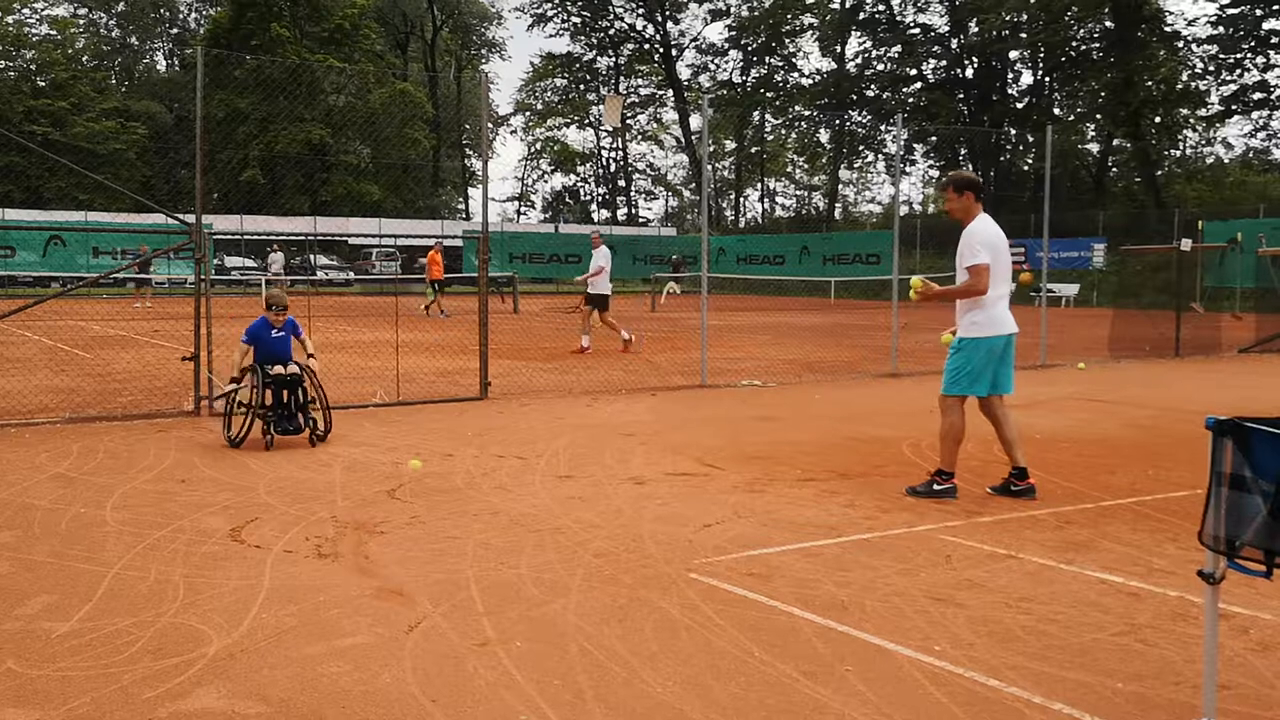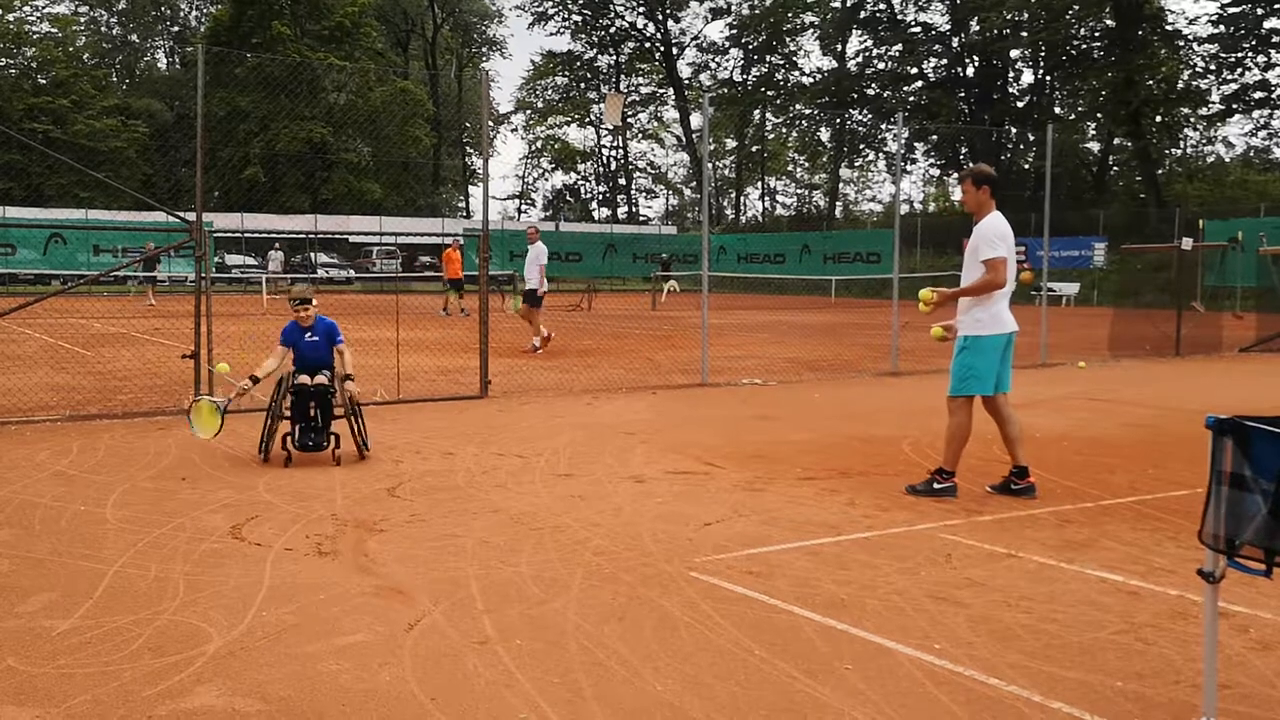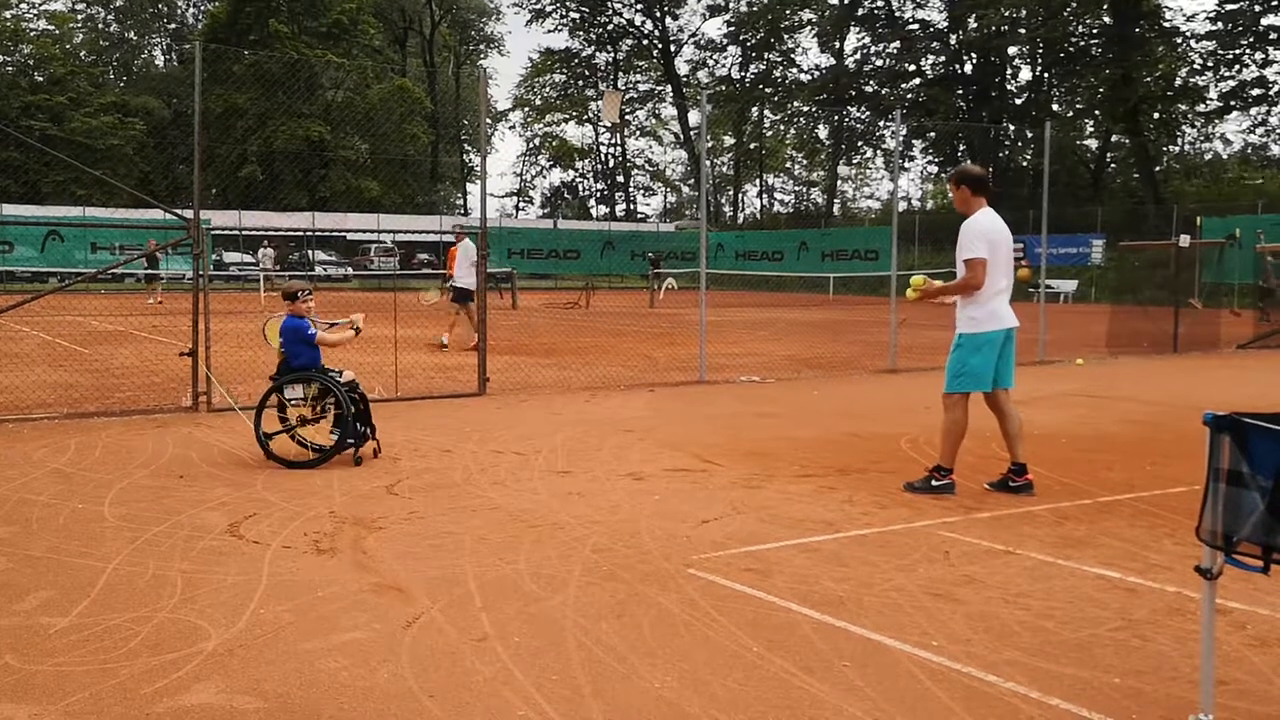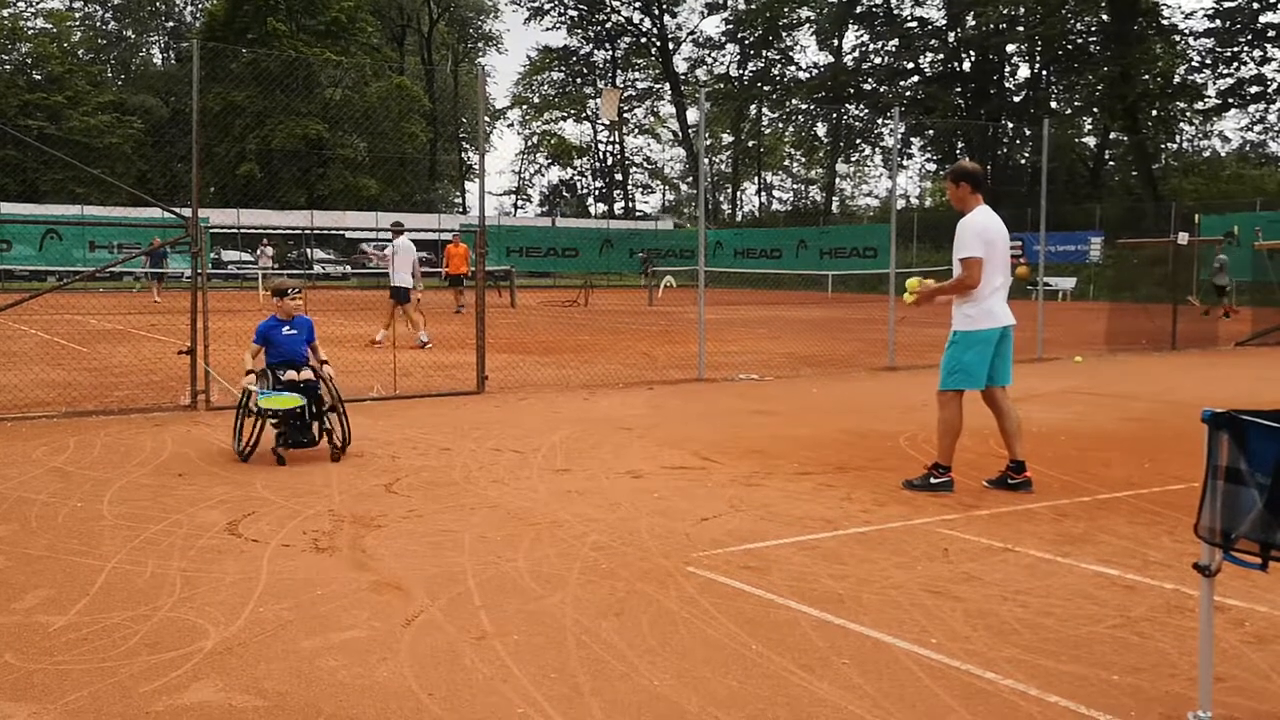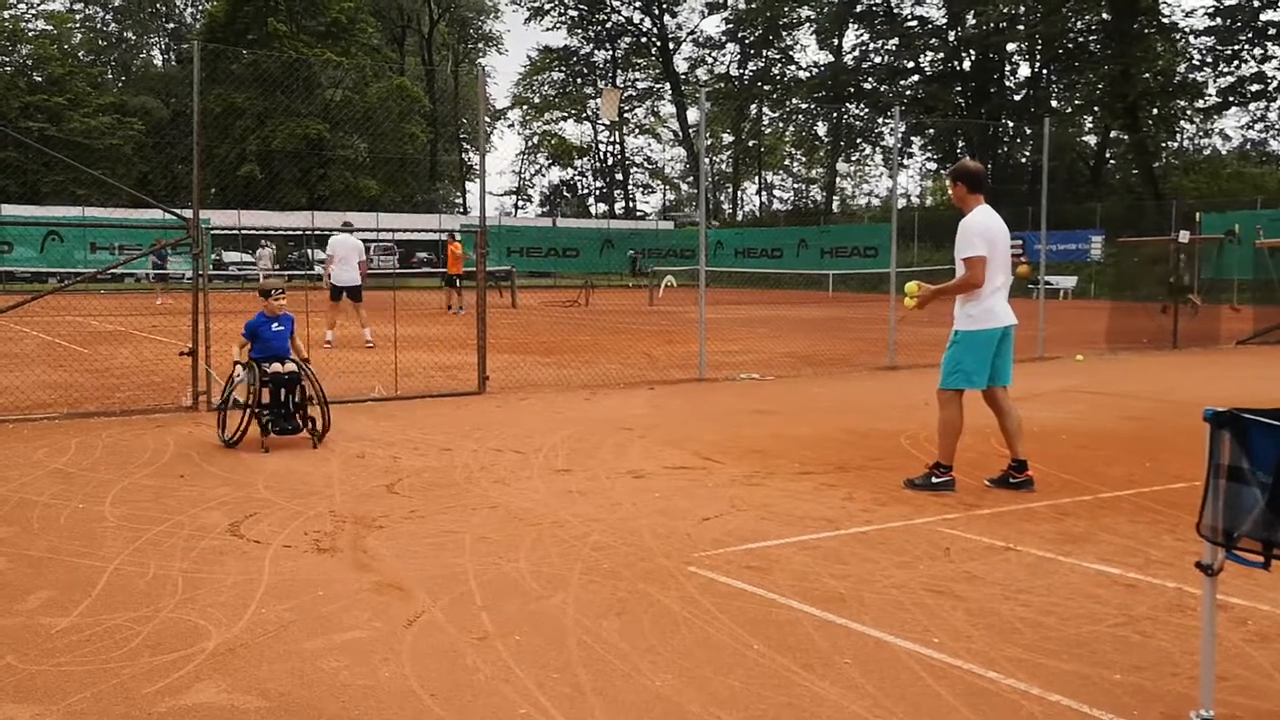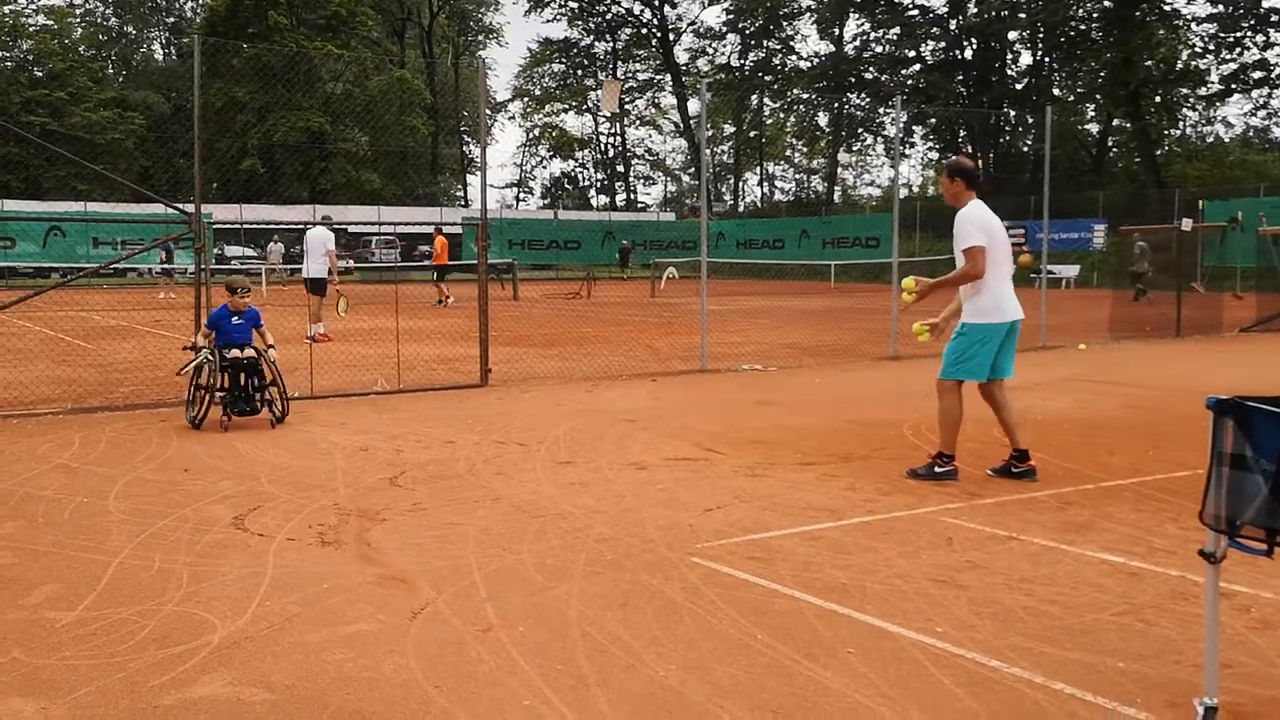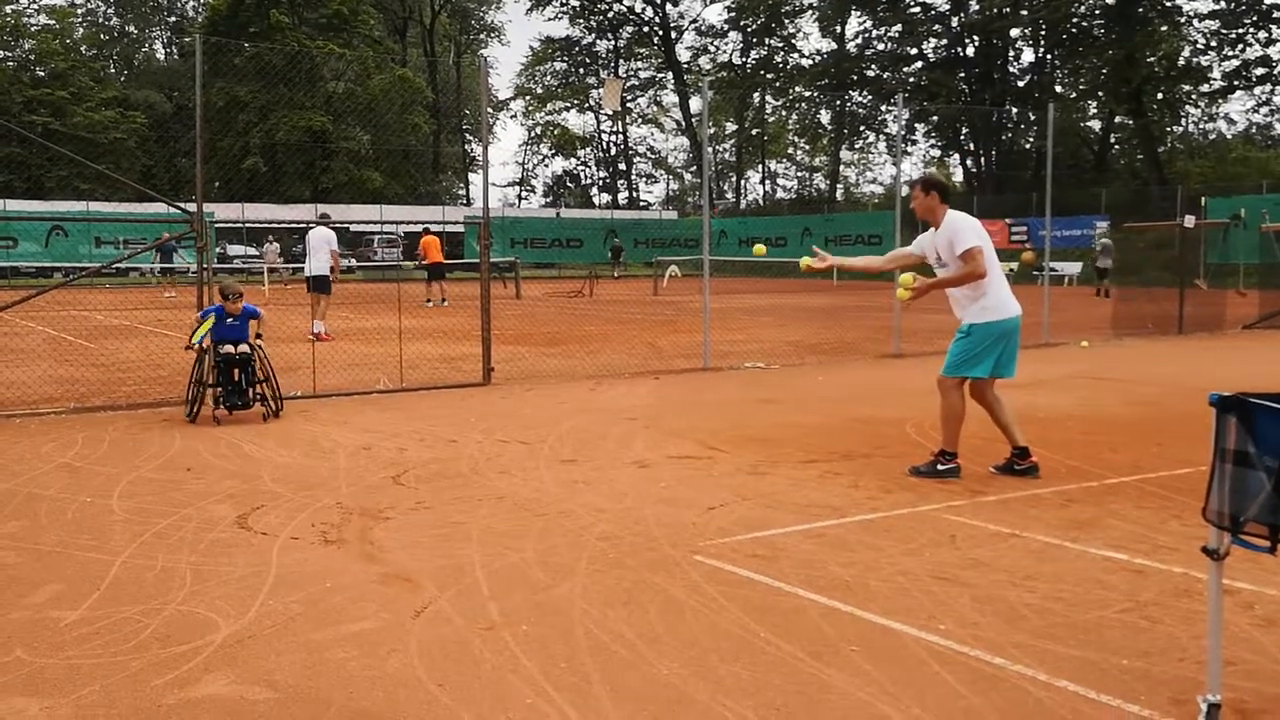
dt=0.7s
person 1, frame 1
left shoulder: (975, 232)
right shoulder: (992, 229)
left elbow: (978, 285)
left wrist: (938, 292)
right wrist: (964, 323)
left hip: (980, 333)
right hip: (999, 329)
left knee: (951, 401)
right knee: (993, 403)
left ankle: (944, 479)
right ankle: (1020, 477)
person 1, frame 2
left shoulder: (990, 226)
right shoulder: (991, 226)
left elbow: (997, 279)
left wrist: (951, 295)
right wrist: (959, 320)
left hip: (983, 331)
right hip: (994, 328)
left knee: (959, 401)
right knee: (997, 401)
left ankle: (945, 478)
right ankle: (1021, 477)
person 1, frame 3
left shoulder: (974, 225)
right shoulder: (998, 223)
left elbow: (975, 280)
left wrist: (939, 290)
right wrist: (954, 296)
left hip: (979, 326)
right hip: (1001, 322)
left knee: (954, 397)
right knee: (999, 397)
left ankle: (943, 475)
right ankle: (1019, 474)
person 1, frame 4
left shoulder: (970, 223)
right shoulder: (994, 221)
left elbow: (971, 279)
left wrist: (934, 291)
right wrist: (943, 291)
left hip: (975, 324)
right hip: (998, 320)
left knee: (949, 394)
right knee: (996, 394)
left ankle: (941, 473)
right ankle: (1017, 471)
person 1, frame 5
left shoulder: (971, 223)
right shoulder: (996, 220)
left elbow: (975, 279)
left wrist: (934, 292)
left hip: (977, 323)
right hip: (1000, 320)
left knee: (949, 393)
right knee: (997, 393)
left ankle: (942, 472)
right ankle: (1019, 470)
person 1, frame 6
left shoulder: (968, 215)
right shoulder: (985, 215)
left elbow: (975, 270)
left wrist: (933, 285)
right wrist: (945, 317)
left hip: (984, 318)
right hip: (1005, 315)
left knee: (948, 383)
right knee: (993, 387)
left ankle: (945, 462)
right ankle: (1021, 460)
person 1, frame 7
left shoulder: (959, 223)
right shoulder: (930, 239)
left elbow: (978, 269)
right elbow: (883, 262)
left wrist: (931, 285)
right wrist: (834, 261)
left hip: (989, 317)
right hip: (1002, 317)
left knee: (949, 382)
right knee: (981, 388)
left ankle: (947, 460)
right ankle: (1023, 457)
